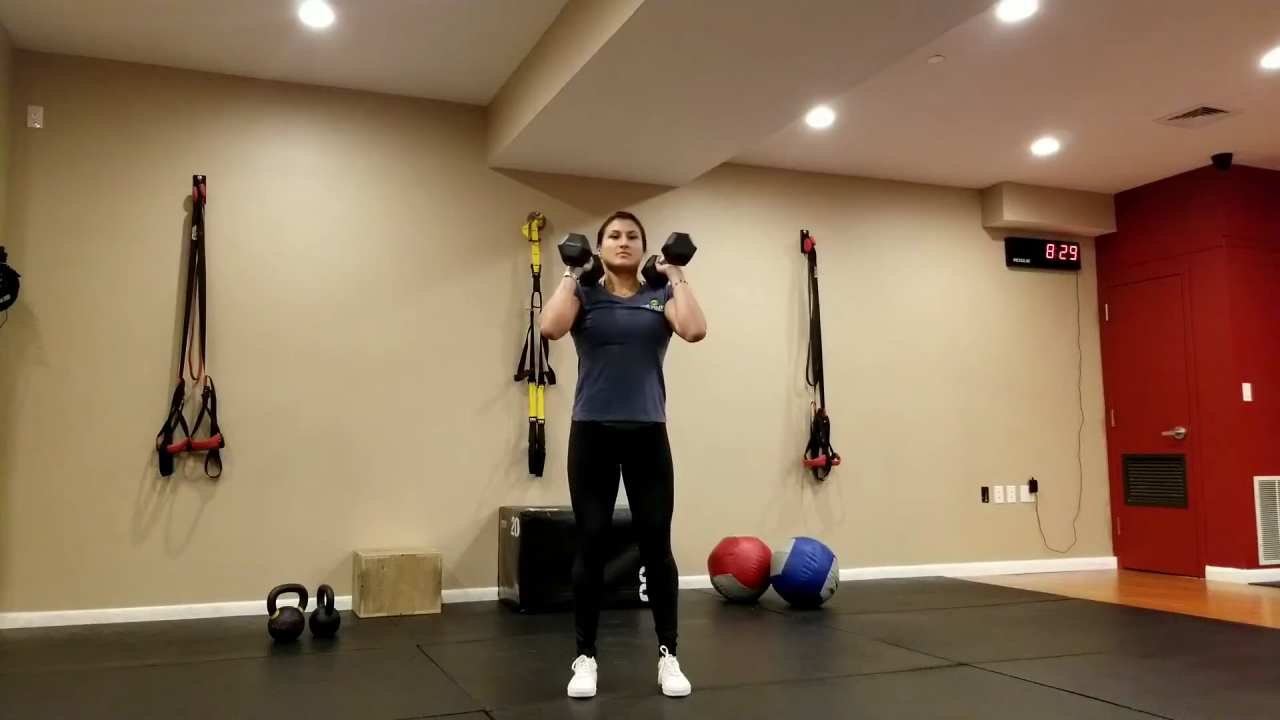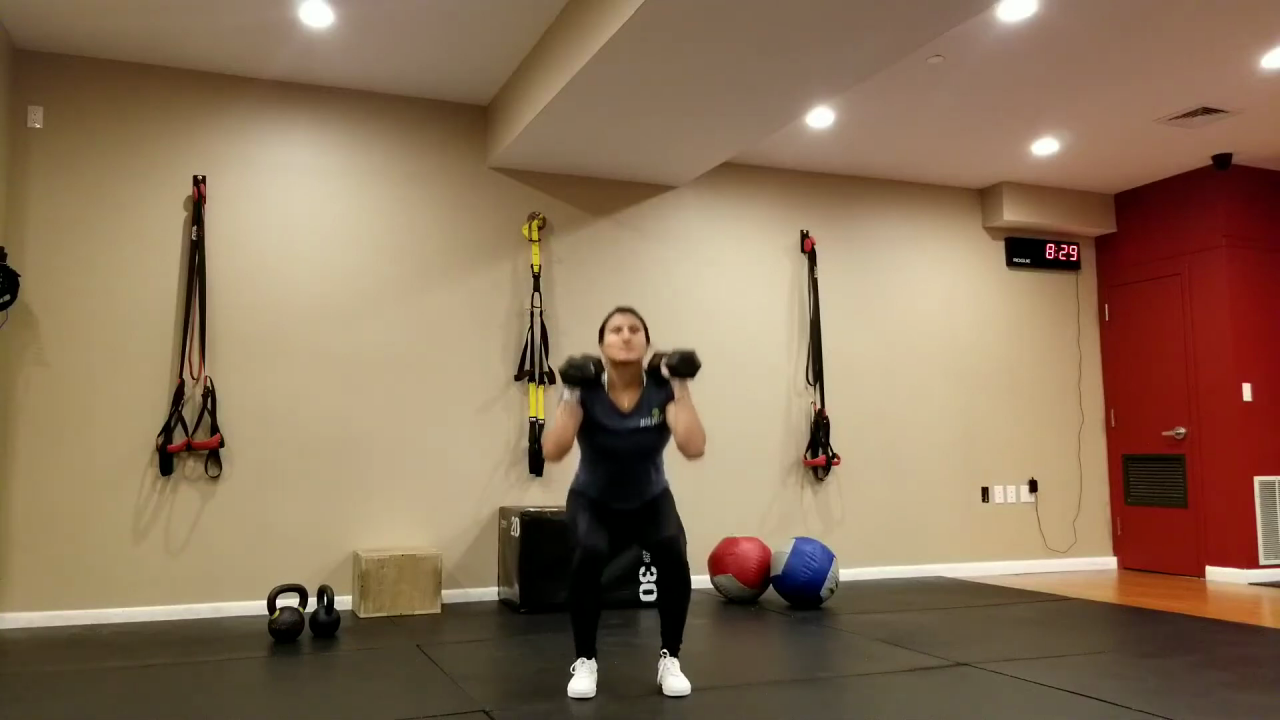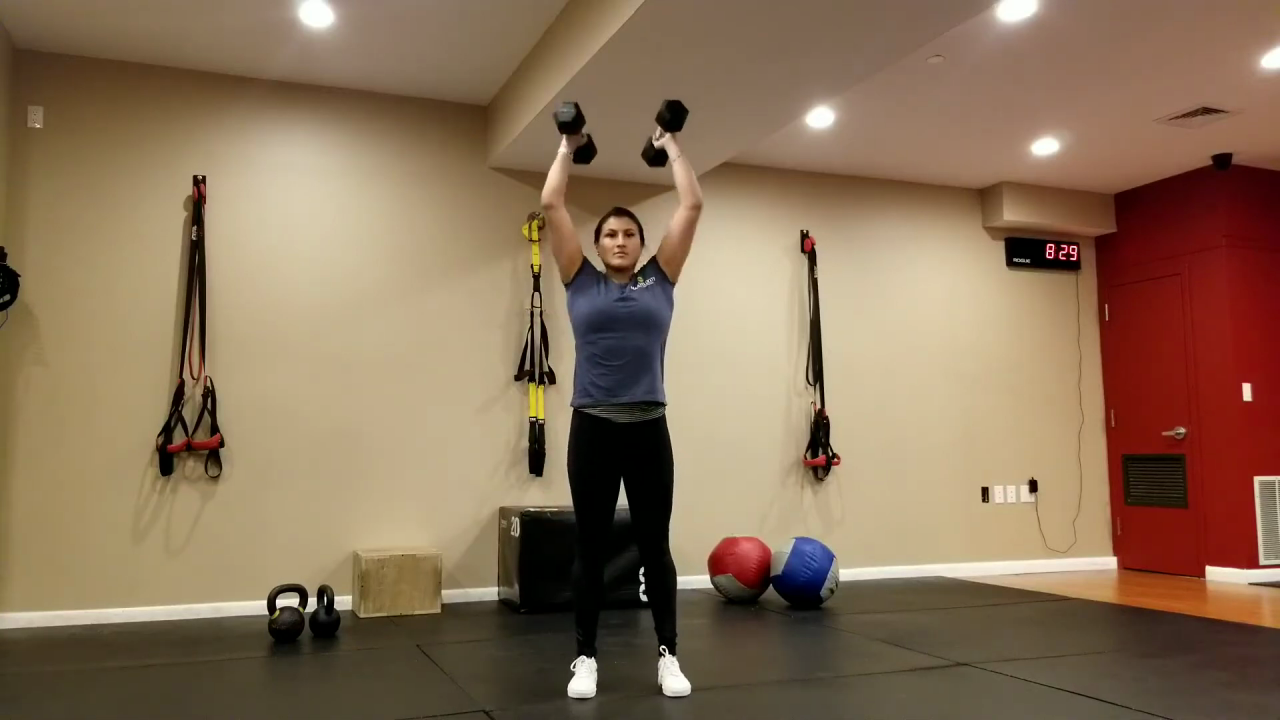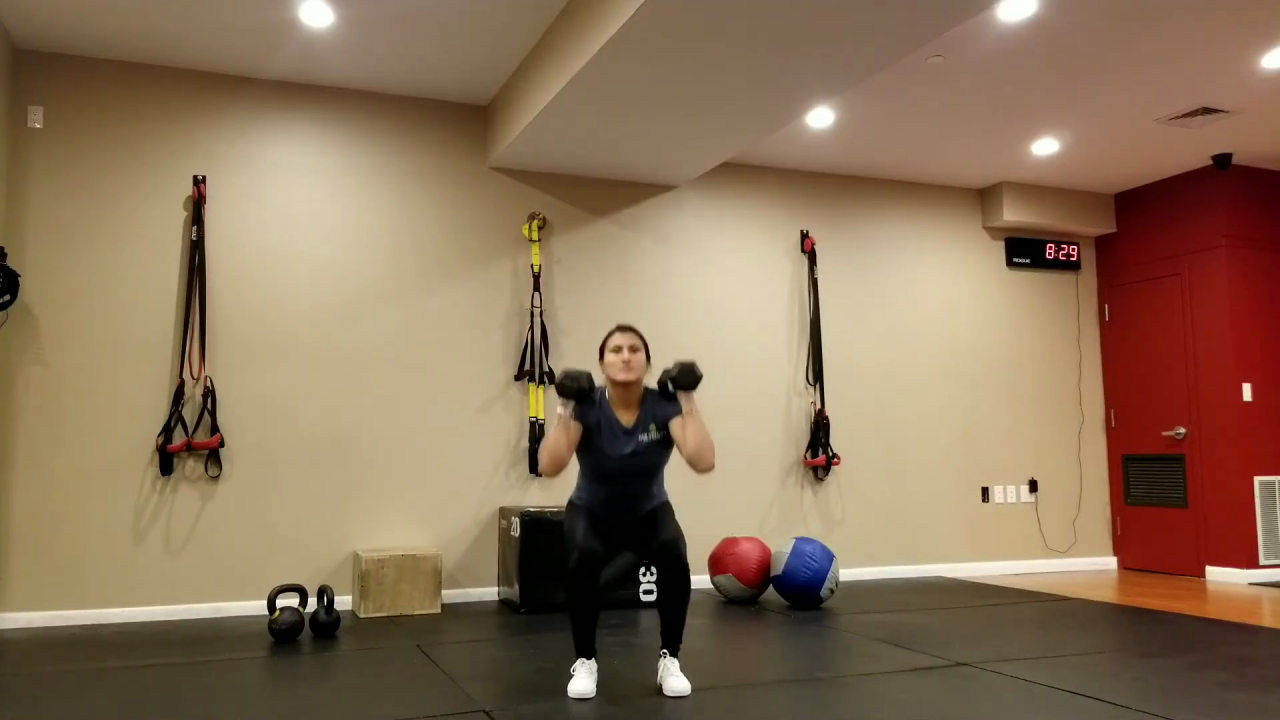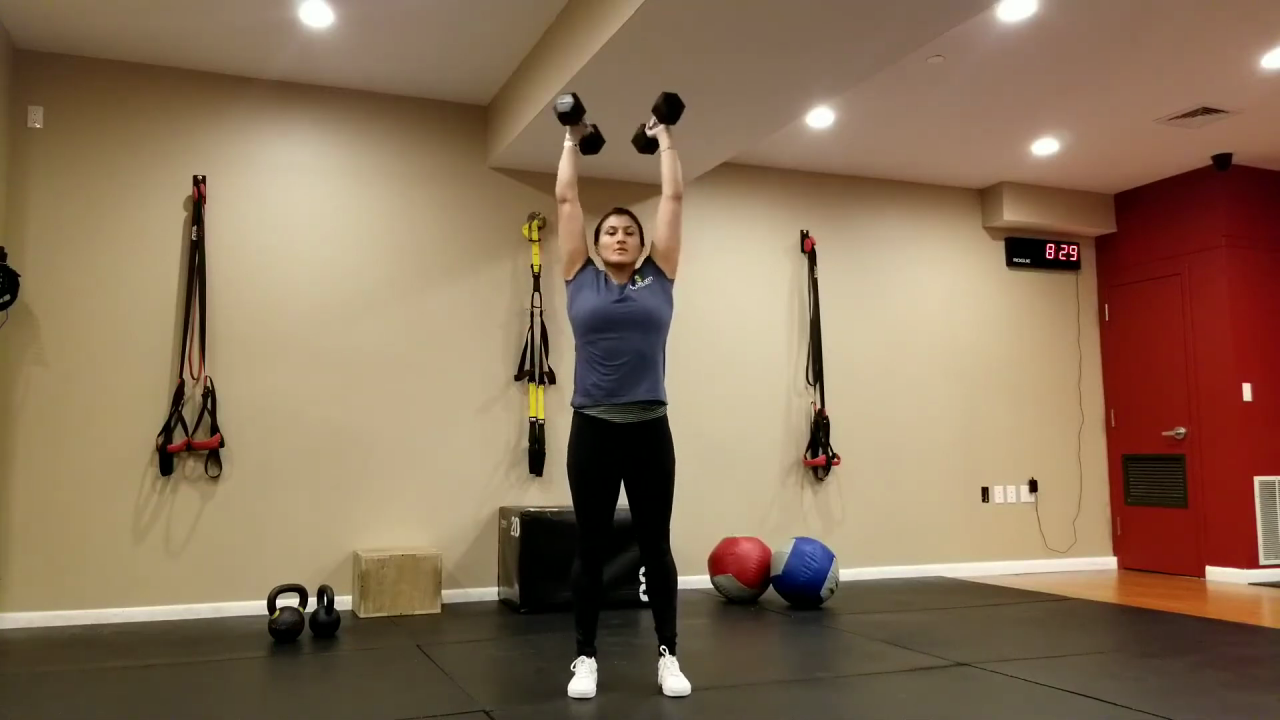
dt=1s
person 1, frame 1
left shoulder: (661, 296)
right shoulder: (585, 295)
left elbow: (695, 329)
right elbow: (550, 327)
left wrist: (677, 276)
right wrist: (570, 274)
left hip: (647, 434)
right hip: (592, 433)
left knee: (655, 544)
right knee: (593, 544)
left ankle: (668, 655)
right ankle: (585, 658)
person 1, frame 2
left shoulder: (663, 388)
right shoulder: (586, 392)
left elbow: (694, 448)
right elbow: (553, 451)
left wrist: (679, 388)
right wrist: (573, 393)
left hip: (649, 500)
right hip: (594, 501)
left knee: (672, 555)
right knee: (588, 555)
left ankle: (670, 658)
right ankle: (585, 661)
person 1, frame 3
left shoulder: (659, 278)
right shoulder: (581, 280)
left elbow: (692, 206)
right elbow: (550, 207)
left wrist: (673, 150)
right wrist: (565, 150)
left hip: (648, 427)
right hip: (593, 427)
left knee: (654, 543)
right knee: (591, 545)
left ankle: (667, 655)
right ankle: (585, 658)
person 1, frame 4
left shoulder: (664, 406)
right shoulder: (585, 407)
left elbow: (704, 461)
right elbow: (548, 466)
left wrist: (687, 403)
right wrist: (564, 407)
left hip: (649, 513)
right hip: (592, 513)
left knee: (673, 557)
right knee: (586, 558)
left ankle: (669, 660)
right ankle: (584, 661)
person 1, frame 5
left shoulder: (657, 280)
right shoulder: (581, 281)
left elbow: (674, 199)
right elbow: (565, 201)
left wrist: (664, 138)
right wrist: (572, 142)
left hip: (649, 429)
right hip: (593, 429)
left knee: (654, 545)
right knee: (591, 546)
left ankle: (667, 655)
right ankle: (585, 658)
